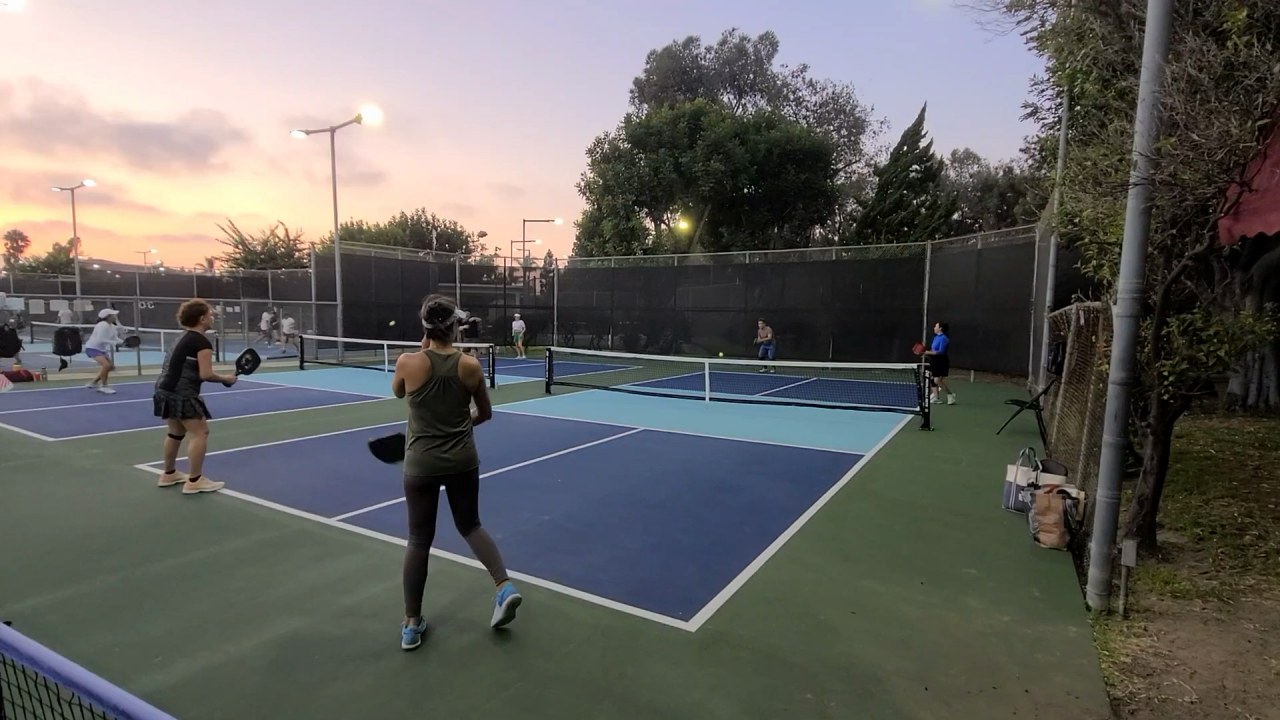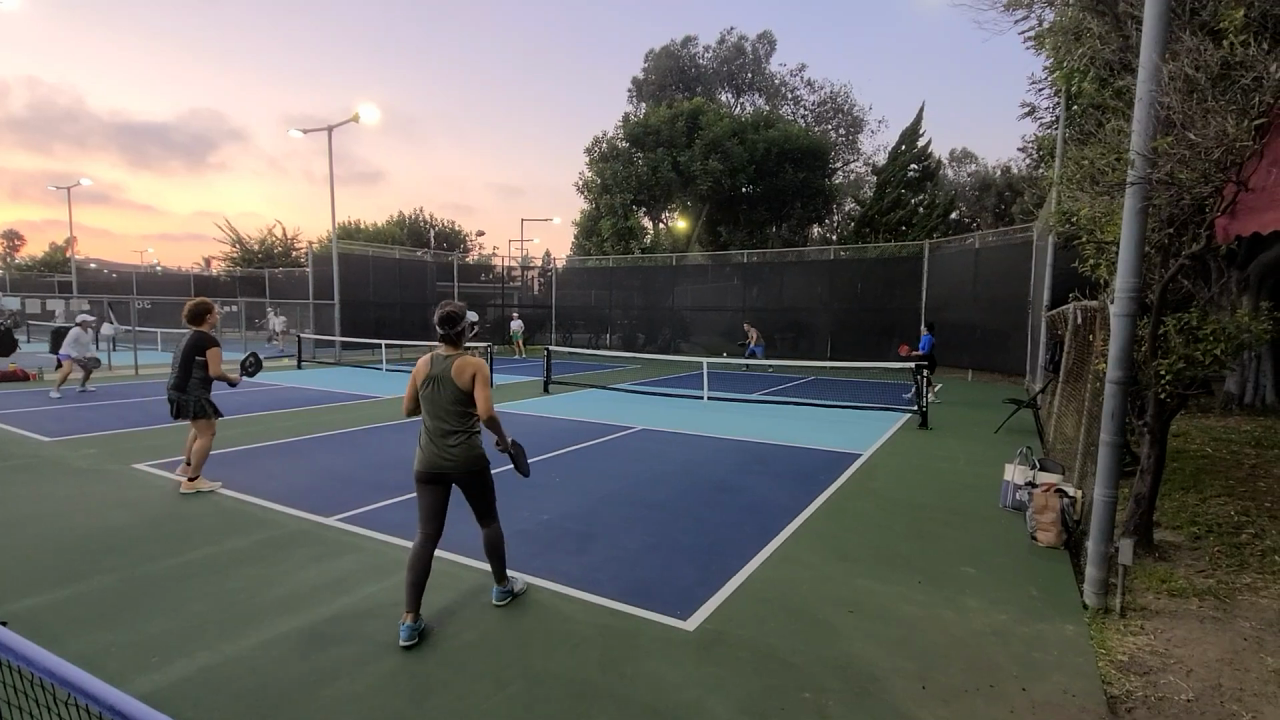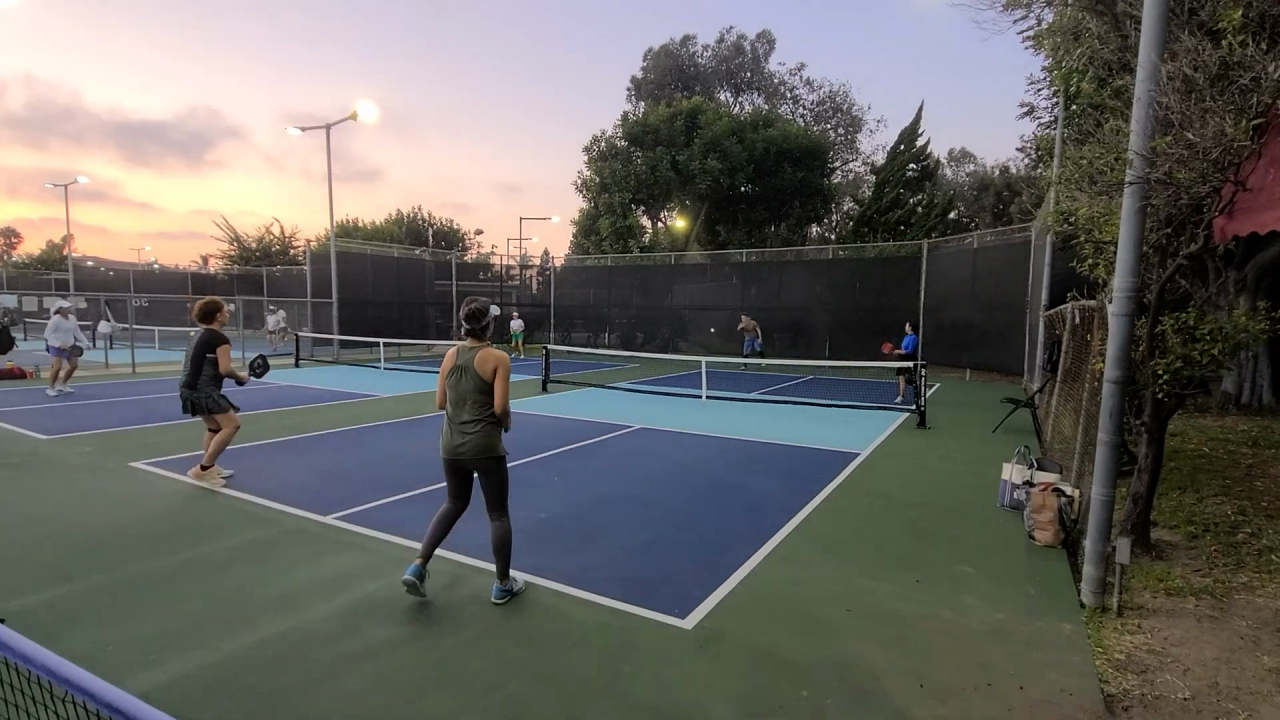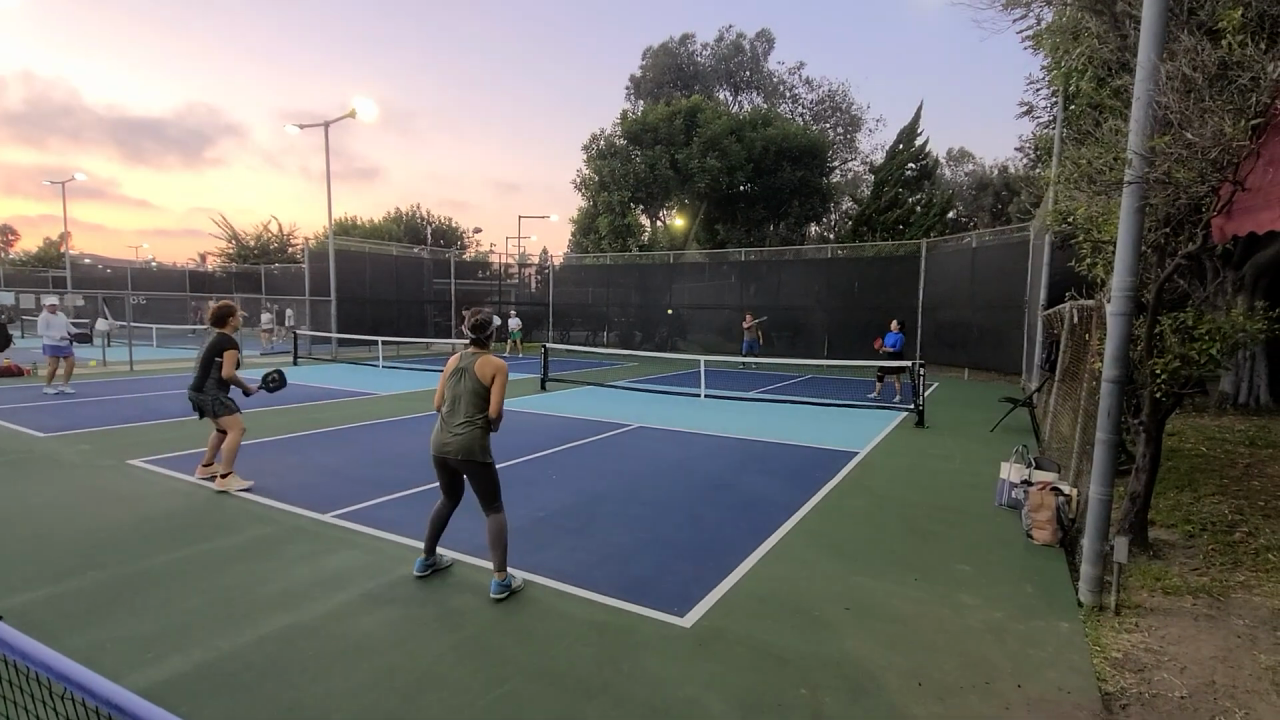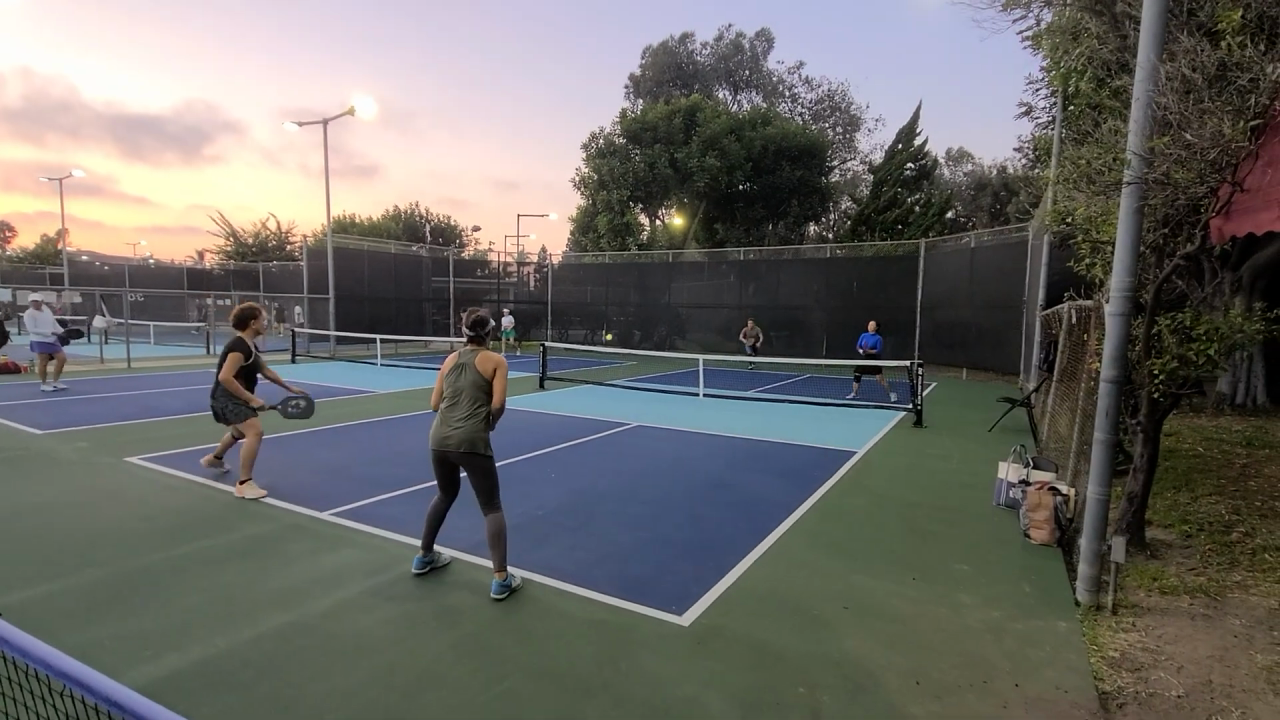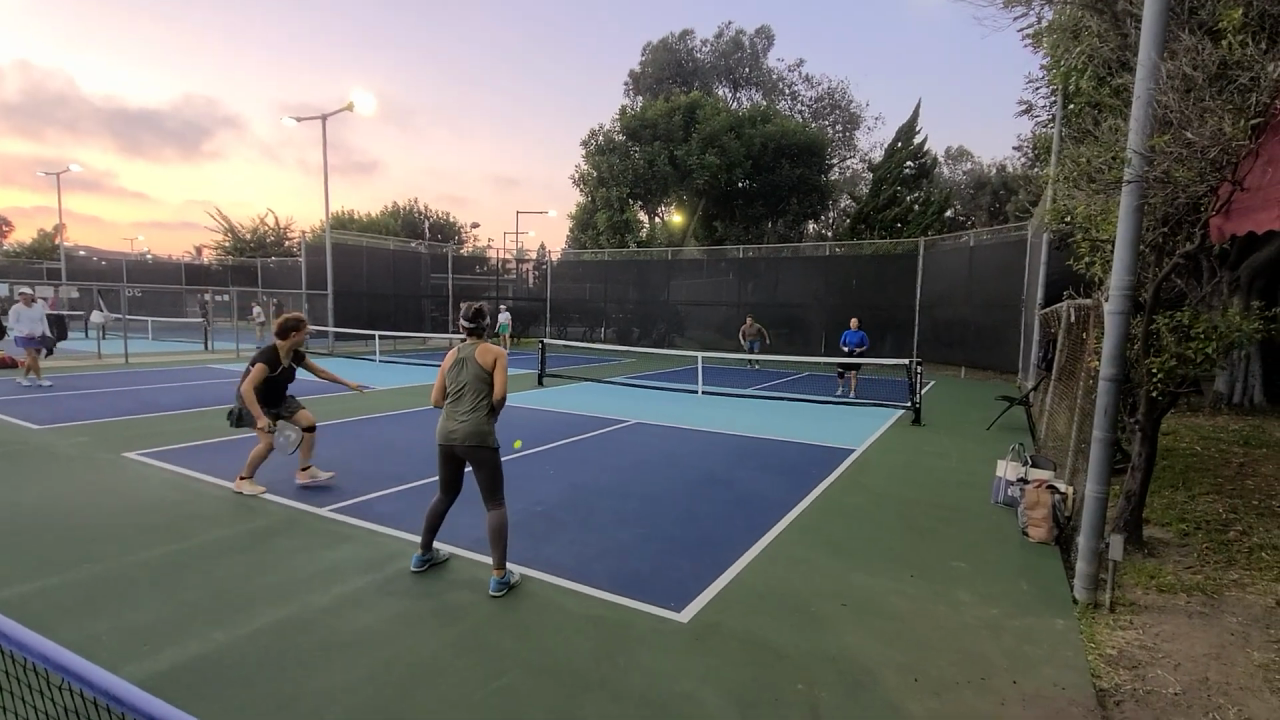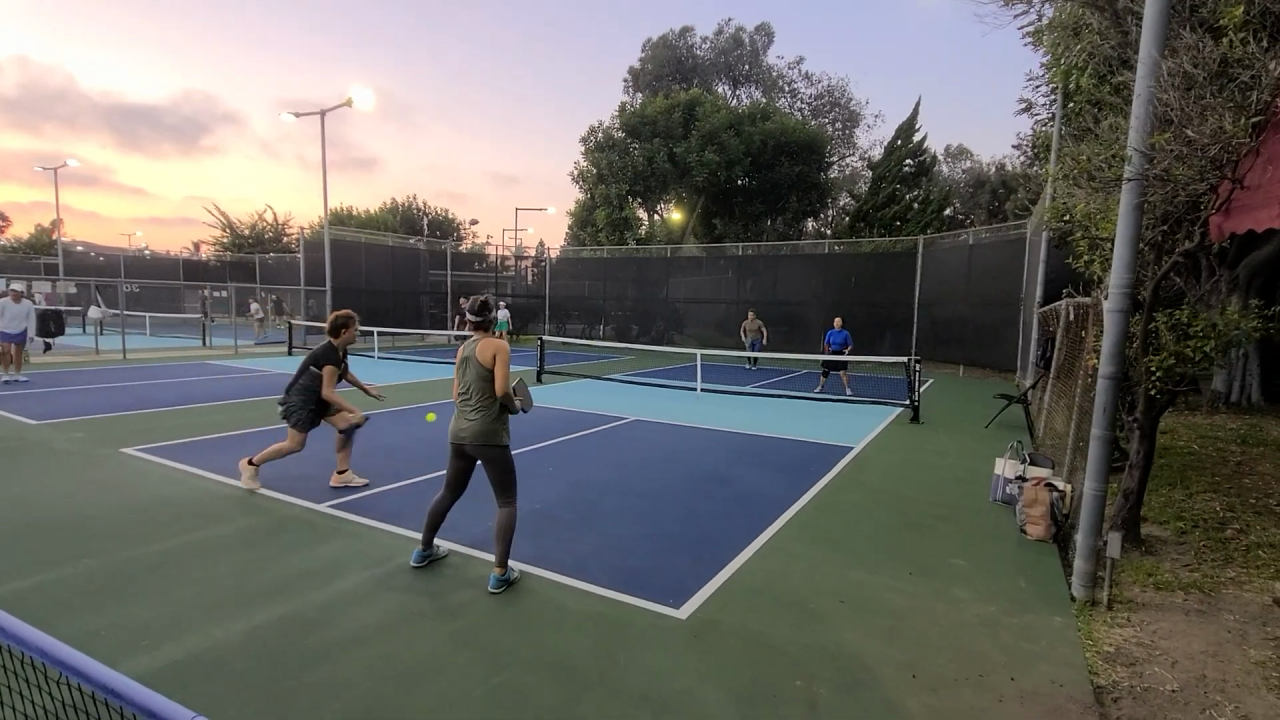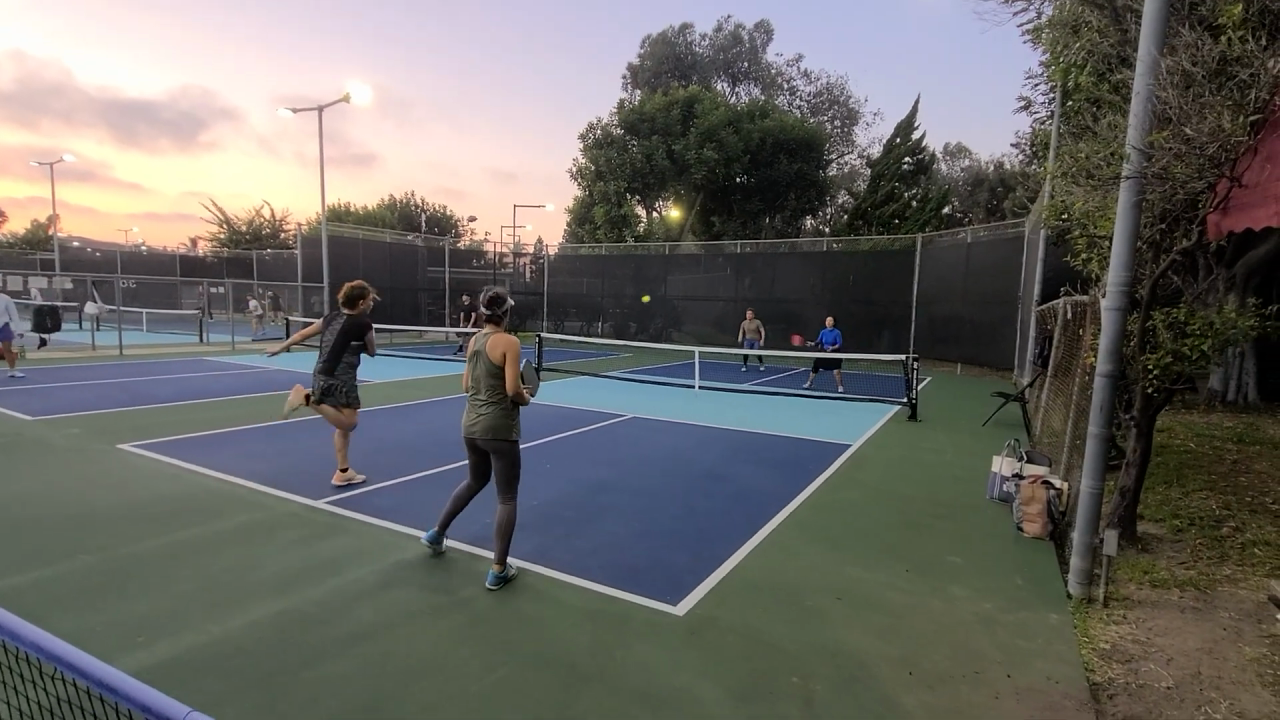
dt=0.3s
person 1, frame 1
left shoulder: (407, 363)
right shoulder: (471, 366)
right elbow: (485, 412)
left hip: (421, 464)
right hip: (462, 461)
left knee: (419, 540)
right knee: (471, 527)
left ankle: (411, 624)
right ankle: (505, 588)
person 1, frame 2
left shoulder: (422, 365)
right shoulder: (474, 366)
left elbow: (409, 410)
right elbow: (487, 414)
right wrist: (502, 437)
left hip: (429, 462)
right hip: (468, 459)
left knee: (427, 536)
right knee: (489, 522)
left ankle: (410, 620)
right ankle: (502, 587)
person 1, frame 3
left shoulder: (450, 356)
right shoulder: (498, 359)
left elbow: (440, 403)
right elbow: (501, 409)
right wrist: (506, 421)
left hip: (452, 446)
right hip: (486, 447)
left knee: (454, 505)
right knee: (499, 514)
left ankle: (418, 566)
right ankle: (502, 585)
person 1, frame 4
left shoulder: (453, 361)
right shoulder: (497, 366)
left elbow: (438, 405)
right elbow: (495, 413)
right wrist: (493, 426)
left hip: (441, 444)
right hip: (472, 447)
left knee: (450, 498)
right knee: (494, 510)
left ankle: (426, 559)
right ankle: (500, 579)
person 1, frame 5
left shoulder: (451, 359)
right shoulder: (496, 361)
left elbow: (435, 404)
right elbow: (498, 405)
right wrist: (489, 422)
left hip: (440, 439)
right hip: (472, 442)
left knee: (445, 495)
right knee: (492, 508)
left ankle: (424, 556)
right ankle: (501, 579)
person 1, frame 6
left shoulder: (452, 355)
right shoulder: (496, 352)
left elbow: (436, 400)
right elbow: (499, 395)
left hip: (447, 434)
right hip: (478, 436)
left knee: (446, 494)
right knee: (495, 504)
left ankle: (423, 554)
right ankle: (499, 576)
person 1, frame 7
left shoulder: (462, 349)
right shoulder: (498, 346)
left elbow: (457, 396)
right elbow: (502, 391)
right wrist: (514, 406)
left hip: (460, 432)
right hip: (489, 434)
left knee: (449, 492)
right knee: (507, 502)
left ankle: (423, 550)
right ankle: (500, 573)
person 1, frame 8
left shoulder: (474, 341)
right shoulder: (509, 342)
right elbow: (513, 390)
right wrist: (525, 398)
left hip: (472, 425)
right hip: (500, 429)
left knee: (475, 481)
right knee: (507, 498)
left ankle: (436, 533)
right ankle: (498, 570)
person 2, frame 1
left shoulder: (184, 338)
right shoulder: (202, 342)
right elbow: (206, 374)
right wrist: (226, 379)
left hip: (164, 390)
right hip: (181, 394)
left knee: (176, 433)
right knee: (200, 433)
left ankle: (169, 474)
right ankle: (194, 481)
person 2, frame 2
left shoulder: (187, 337)
right shoulder: (209, 341)
right elbow: (215, 373)
right wrist: (232, 379)
left hip: (176, 389)
right hip: (193, 393)
left knee: (200, 428)
right knee: (207, 433)
left ankle: (187, 466)
right ankle: (192, 481)
person 2, frame 3
left shoulder: (198, 335)
right shoulder: (219, 339)
right elbow: (225, 369)
right wrist: (240, 377)
left hip: (190, 388)
right hip: (204, 391)
left knee: (215, 426)
right knee: (231, 424)
left ankle: (208, 468)
right ankle: (203, 469)
person 2, frame 4
left shoulder: (215, 340)
right shoulder: (229, 343)
right elbow: (228, 374)
right wrist: (246, 387)
left hip: (200, 391)
right hip: (210, 393)
left knee: (224, 428)
right knee: (237, 428)
left ankle: (206, 467)
right ankle: (225, 478)
person 2, frame 5
left shoulder: (250, 346)
right shoulder: (238, 347)
left elbow: (266, 371)
right elbow: (225, 377)
left wrist: (289, 388)
right wrist: (251, 399)
left hip: (238, 399)
right hip: (226, 399)
left knee: (240, 433)
right knee: (255, 432)
left ankle: (213, 459)
right ankle: (244, 483)
person 2, frame 6
left shoulder: (296, 355)
right shoulder: (267, 357)
left elbow: (320, 372)
right elbow: (246, 389)
left wrist: (348, 383)
right wrist: (260, 417)
left hip: (278, 400)
right hip: (253, 403)
left knee: (308, 422)
right knee: (268, 442)
left ankle: (305, 471)
right ankle: (243, 480)
person 2, frame 7
left shoulder: (340, 352)
right shoulder: (330, 356)
left elbow: (347, 376)
right elbow: (327, 393)
left wrist: (368, 391)
right wrist: (354, 411)
left hip: (317, 399)
right hip: (300, 400)
left knee: (346, 425)
right knee: (294, 444)
left ankle: (342, 474)
right ankle: (251, 465)
person 2, frame 8
left shoulder: (331, 317)
right shoulder: (363, 324)
left elbow: (302, 334)
right elbow: (371, 352)
left wrist: (281, 348)
left hip: (323, 376)
right hip: (339, 379)
left knee: (346, 423)
right knee: (348, 423)
left ankle: (343, 472)
right ankle: (306, 398)
